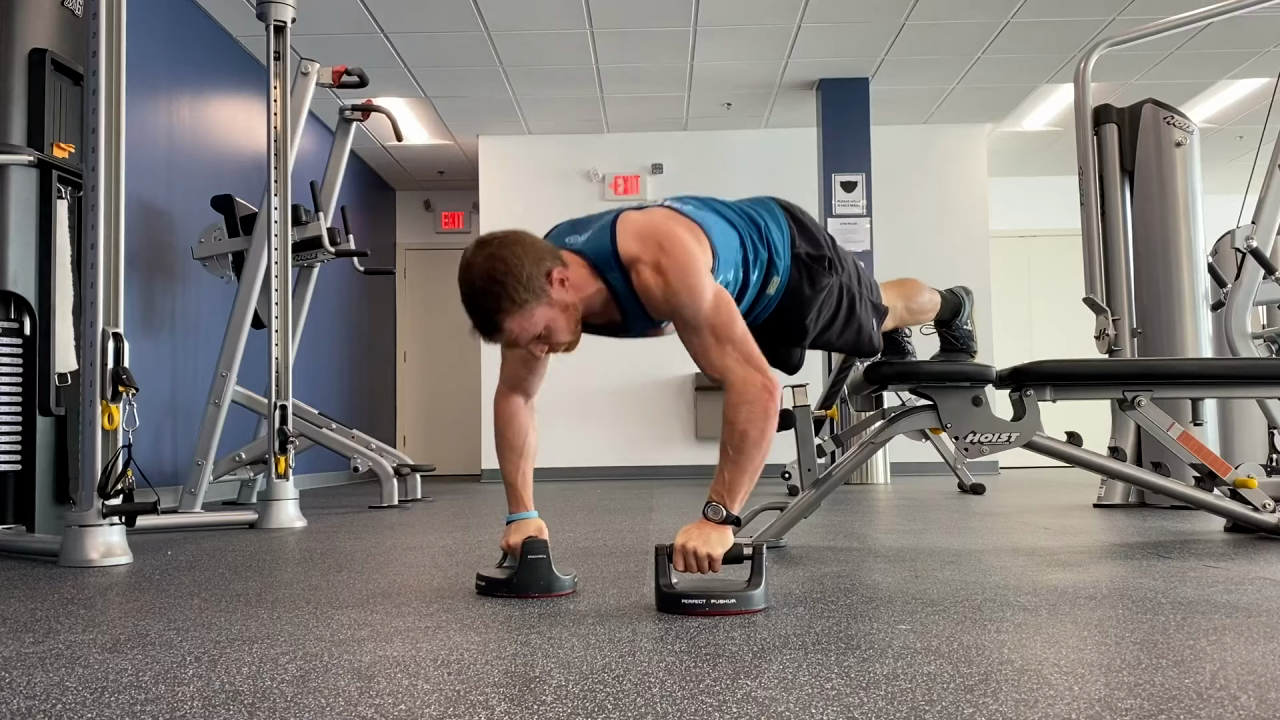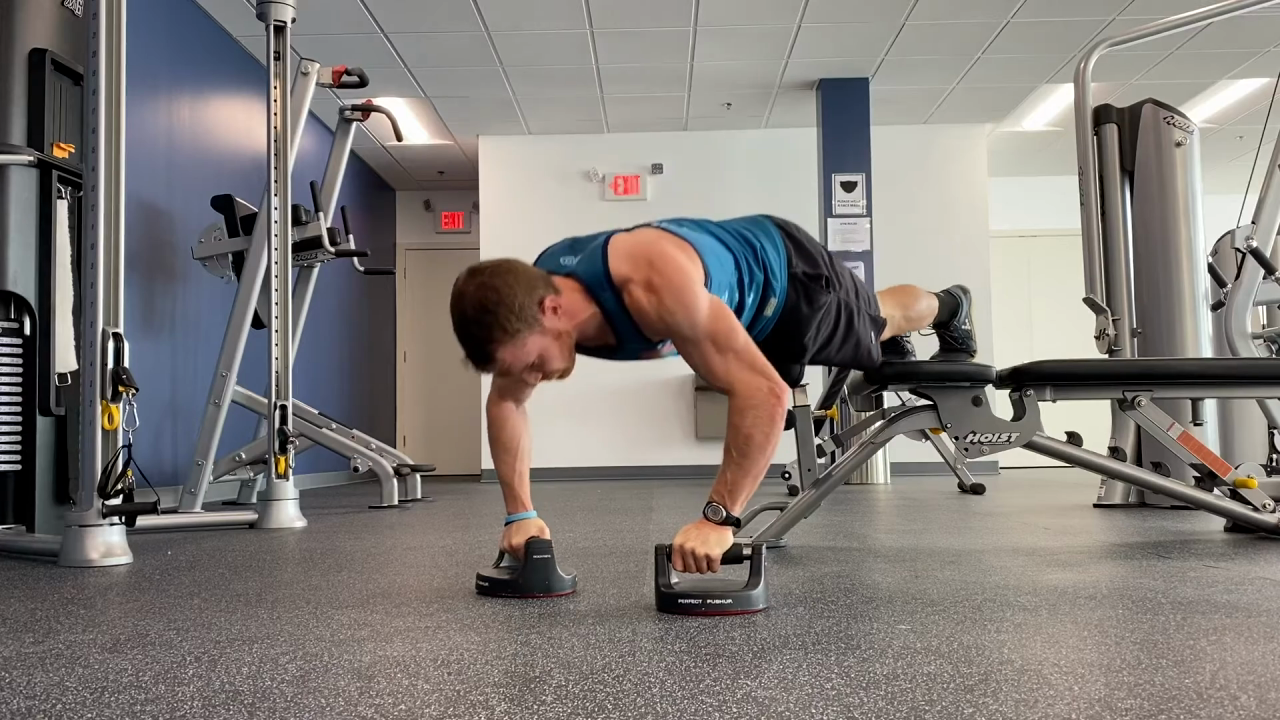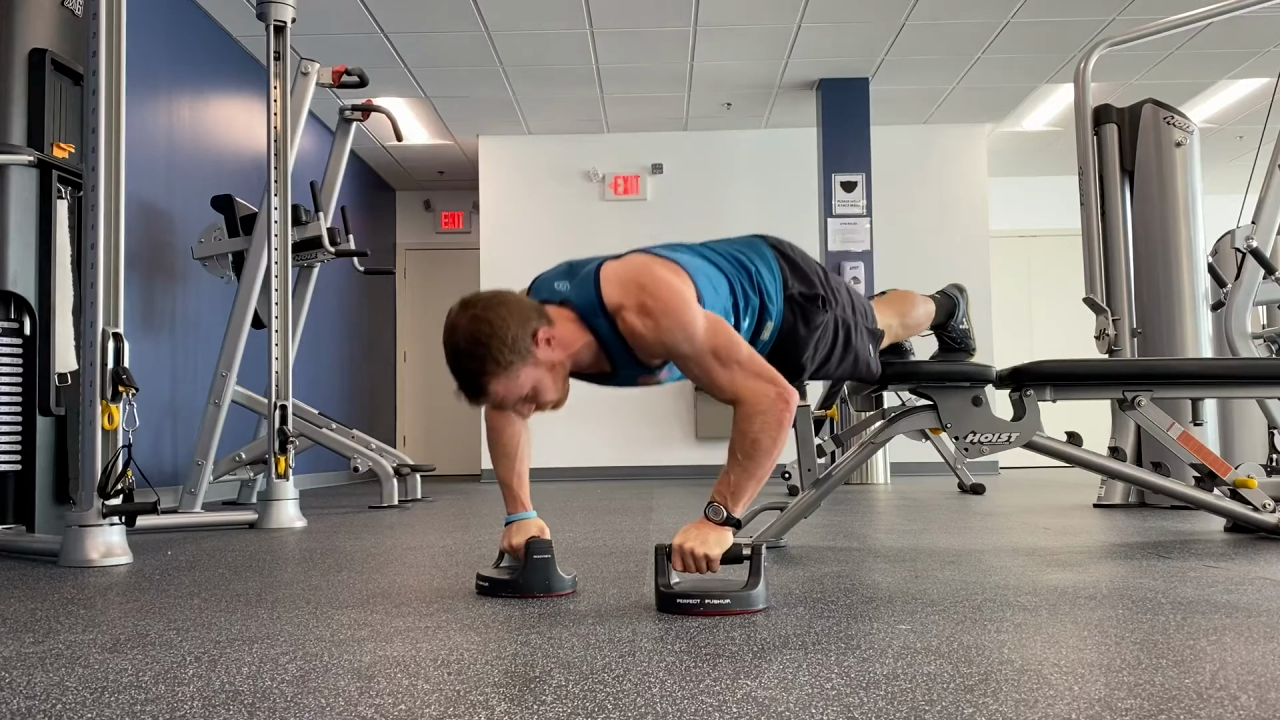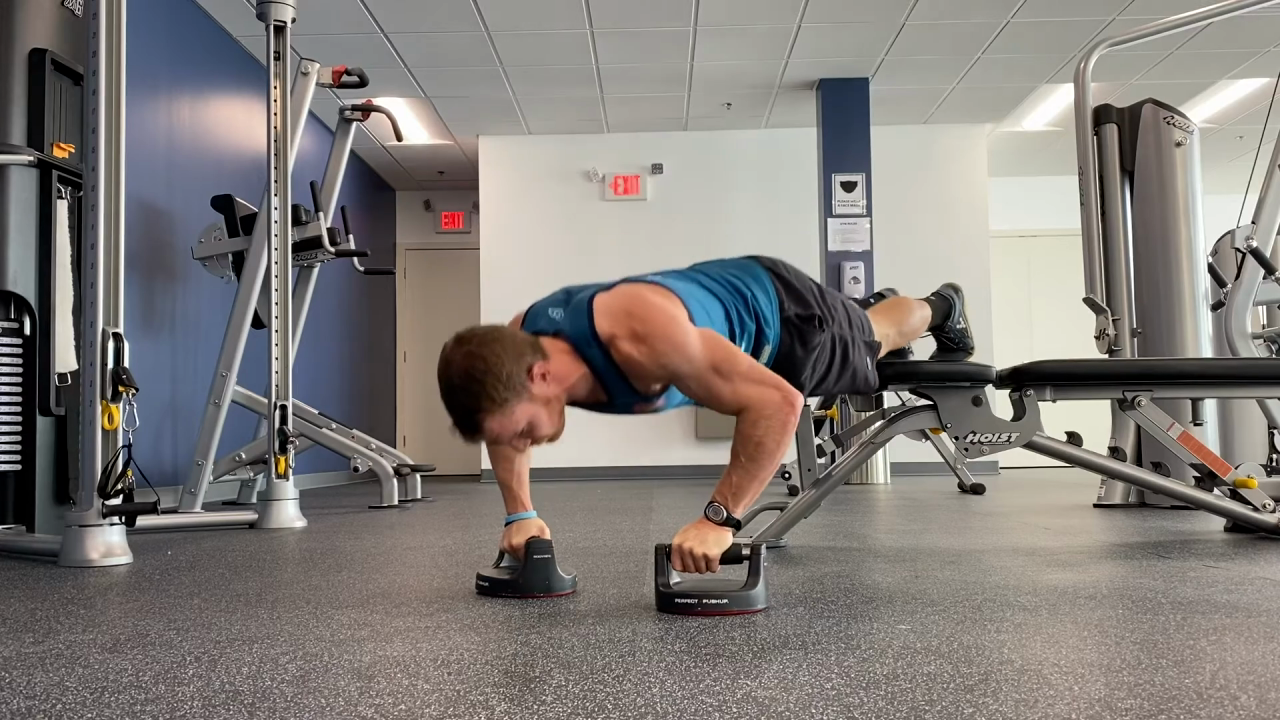
dt=0.1s
person 1, frame 1
left shoulder: (660, 265)
right shoulder: (534, 286)
left elbow: (756, 387)
right elbow: (514, 394)
left wrist: (719, 517)
right wrist: (521, 513)
left hip: (786, 256)
right hip: (739, 283)
left knee: (881, 311)
left ankle: (952, 309)
right ankle: (894, 341)
person 1, frame 2
left shoulder: (654, 286)
right shoulder: (527, 304)
left elbow: (766, 393)
right elbow: (505, 401)
left wrist: (718, 518)
right wrist: (520, 514)
left hip: (784, 273)
right hip: (737, 293)
left knee: (879, 321)
left ankle: (950, 308)
right ankle: (891, 339)
person 1, frame 3
left shoulder: (644, 310)
right shoulder: (525, 318)
left elbow: (772, 399)
right elbow: (498, 405)
left wrist: (719, 519)
right wrist: (520, 513)
left hip: (777, 289)
right hip: (723, 299)
left knee: (877, 330)
left ankle: (945, 308)
right ankle: (874, 299)
person 1, frame 4
left shoulder: (639, 337)
right shoulder: (518, 347)
left elbow: (778, 403)
right elbow: (500, 426)
left wrist: (718, 518)
right wrist: (520, 514)
left hip: (775, 310)
right hip: (722, 314)
left knee: (874, 339)
left ankle: (943, 308)
right ankle: (872, 302)
